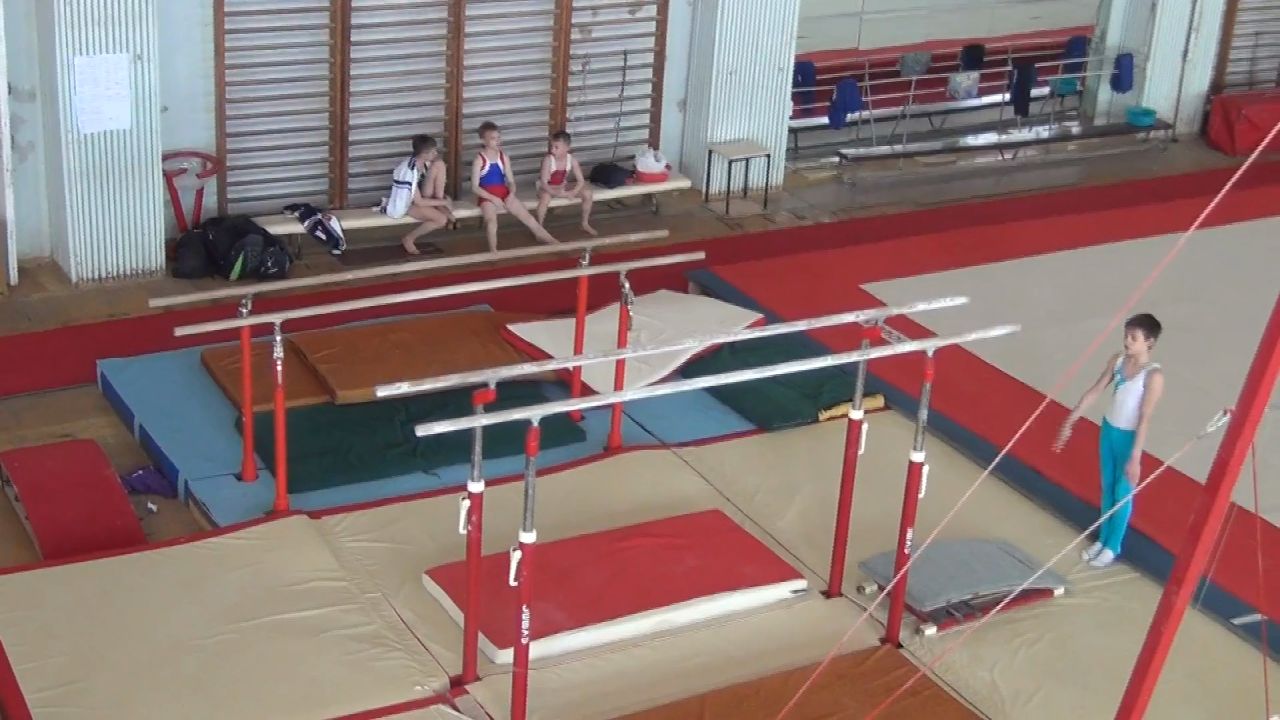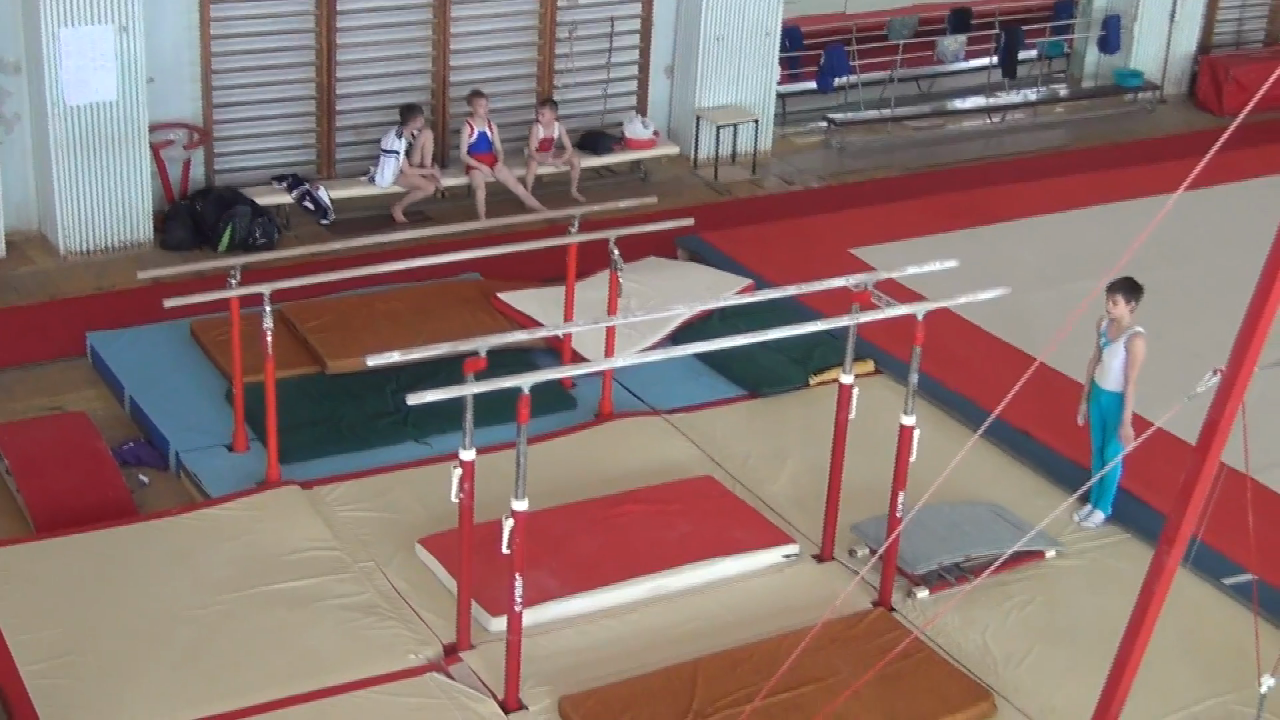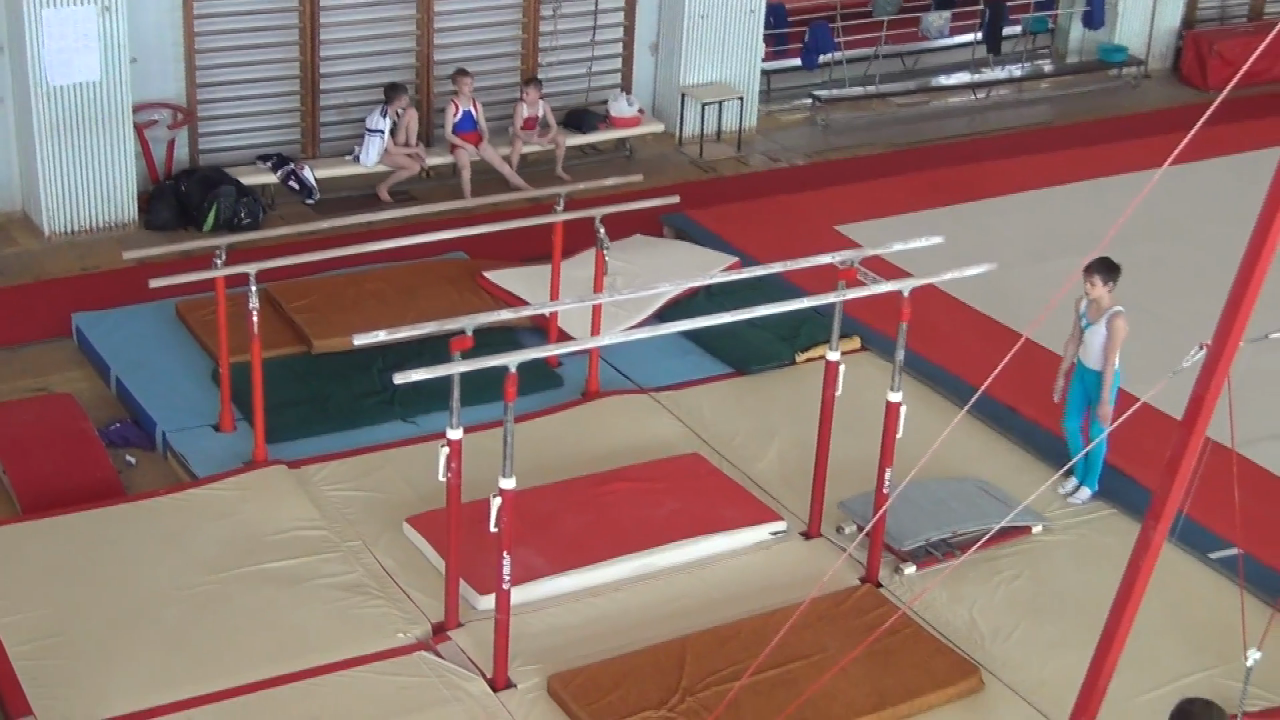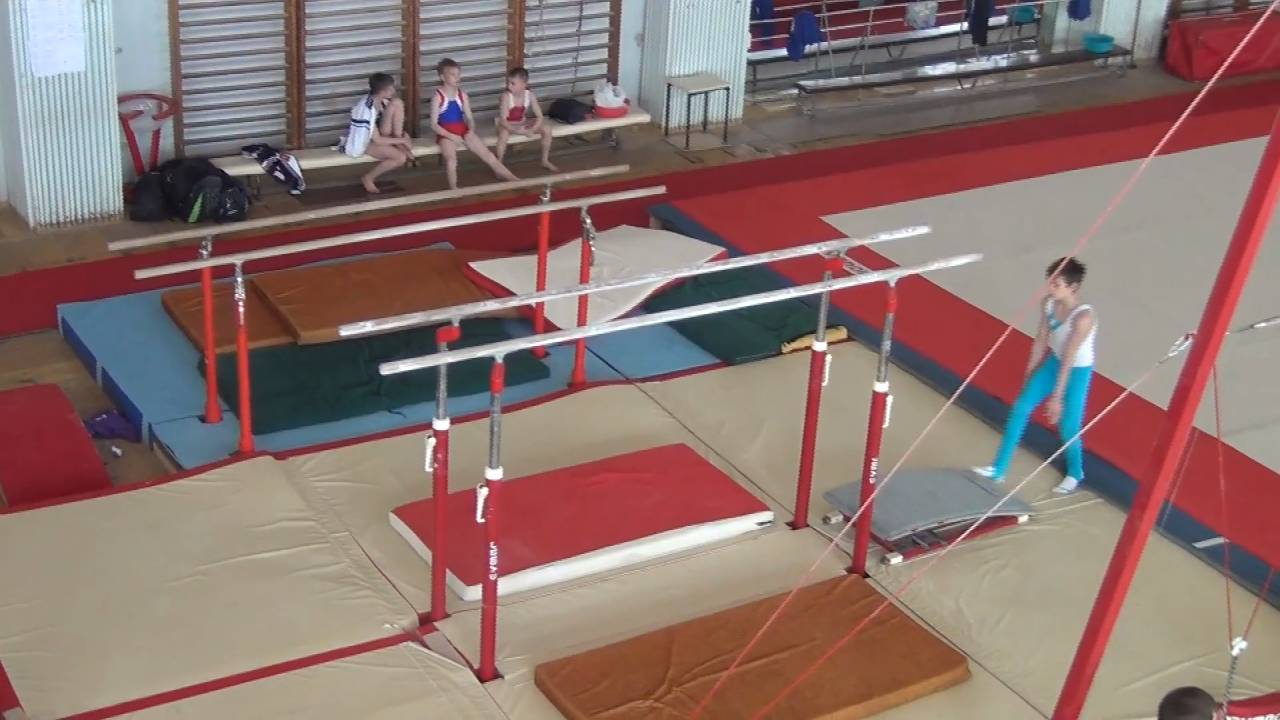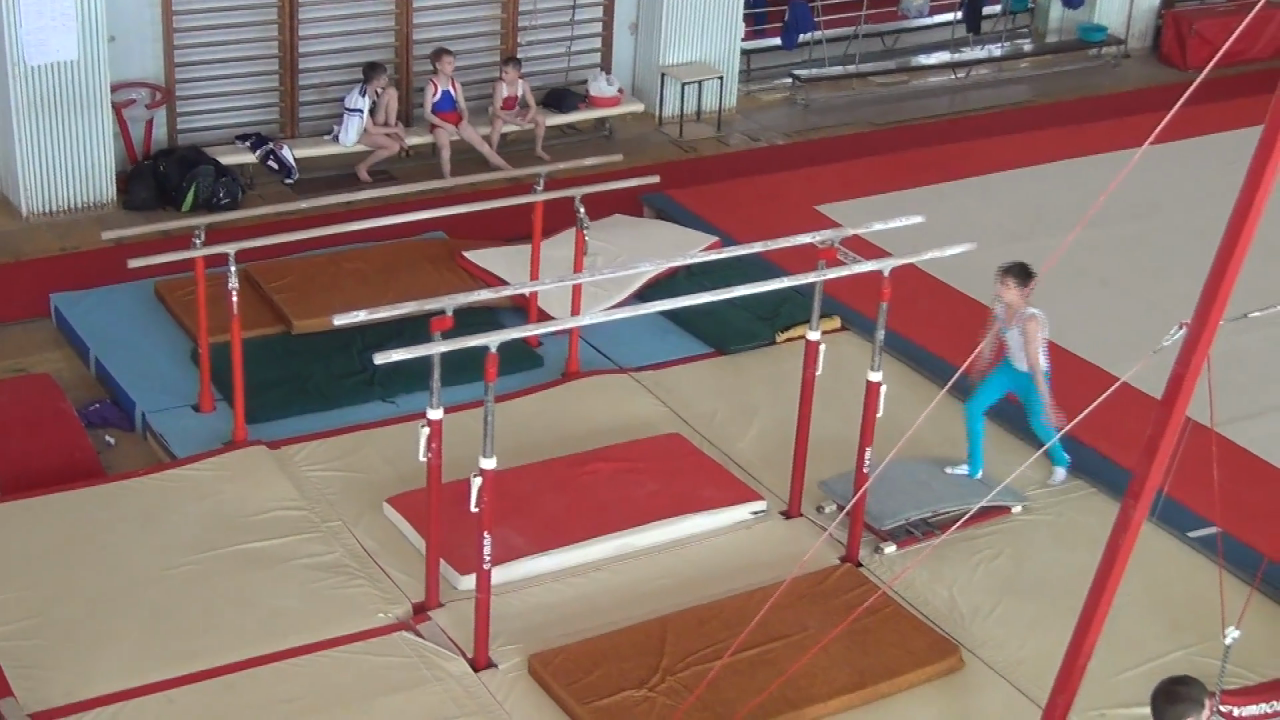
dt=0.3s
person 1, frame 1
left shoulder: (1154, 376)
right shoulder: (1118, 361)
left elbow: (1145, 419)
right elbow: (1094, 391)
left wrist: (1135, 459)
right wrist: (1070, 422)
left hip: (1128, 437)
right hip: (1108, 430)
left knee: (1122, 494)
right knee: (1107, 489)
left ankle: (1112, 547)
right ankle: (1102, 539)
person 1, frame 2
left shoulder: (1135, 339)
right shoulder: (1103, 323)
left elbow: (1131, 382)
left wrist: (1126, 422)
right wrist: (1084, 397)
left hip: (1117, 399)
right hip: (1097, 393)
left knee: (1112, 456)
right knee: (1097, 451)
left ankle: (1103, 508)
right ankle: (1093, 501)
person 1, frame 3
left shoulder: (1117, 319)
right shoulder: (1082, 303)
left elbow: (1109, 362)
left wrist: (1104, 402)
right wrist: (1062, 374)
left hip: (1103, 376)
right hip: (1081, 370)
left knee: (1096, 433)
right knee: (1070, 425)
left ankle: (1089, 484)
right ankle: (1077, 474)
person 1, frame 4
left shoulder: (1084, 317)
right shoulder: (1049, 304)
left elbow: (1068, 360)
left wrist: (1056, 397)
right wrist: (1030, 372)
left hip: (1076, 372)
right hip: (1053, 363)
left knee: (1068, 427)
right knee: (1020, 409)
left ankle: (1075, 473)
right ankle: (999, 467)
person 1, frame 5
left shoulder: (1030, 321)
right shoulder: (1000, 306)
left elbow: (1035, 364)
right elbow: (992, 338)
left wrist: (1047, 404)
right wrist: (981, 361)
left hip: (1031, 376)
right hip: (1011, 368)
left knee: (1040, 426)
right knee: (973, 410)
left ankle: (1060, 461)
right ankle: (974, 466)
